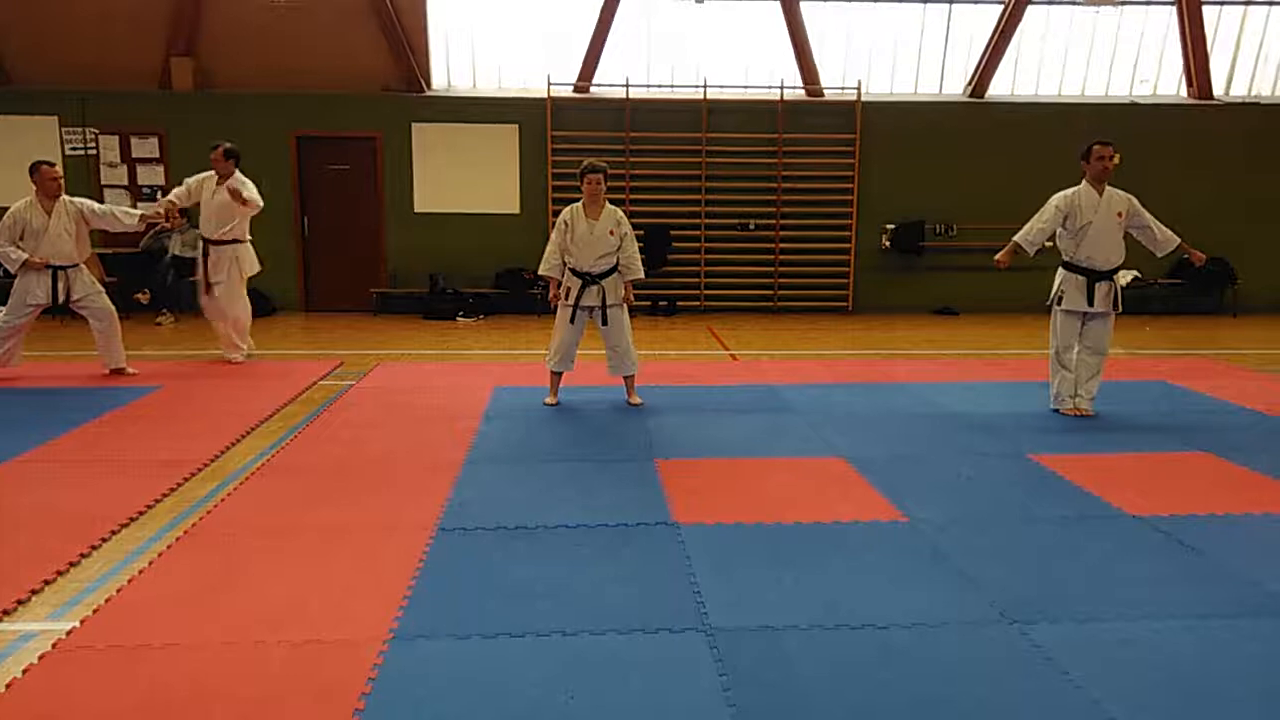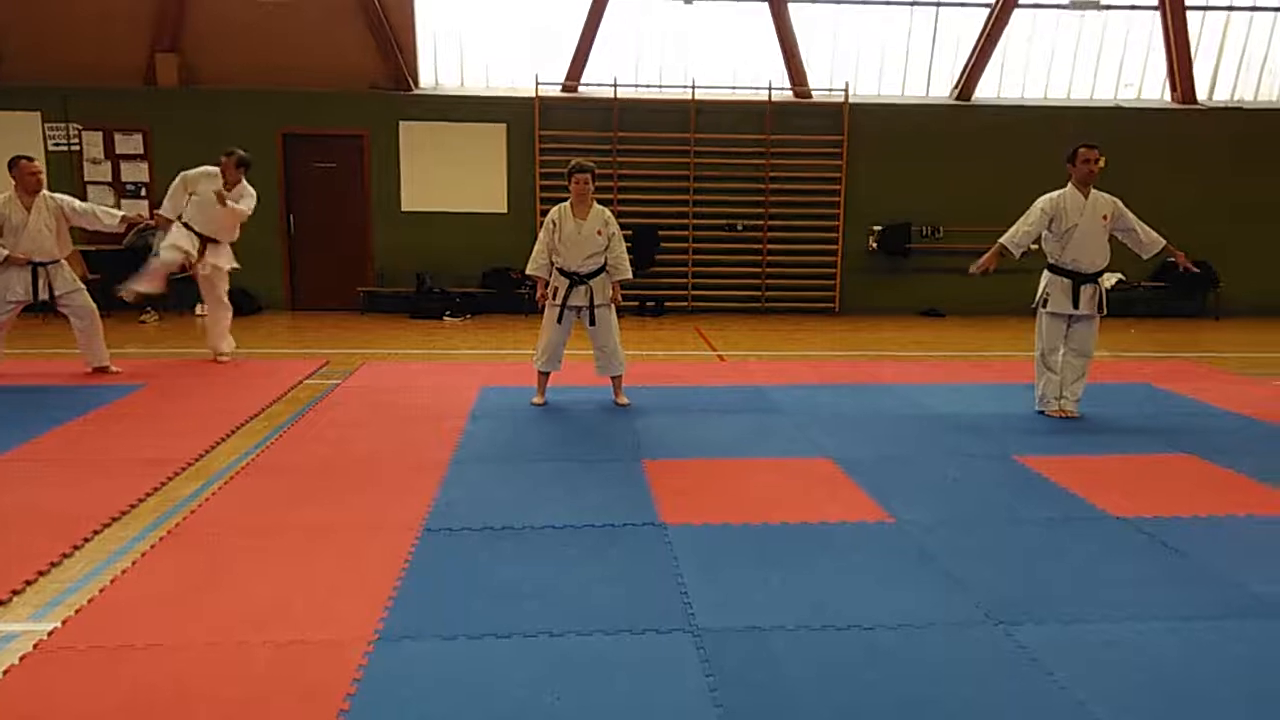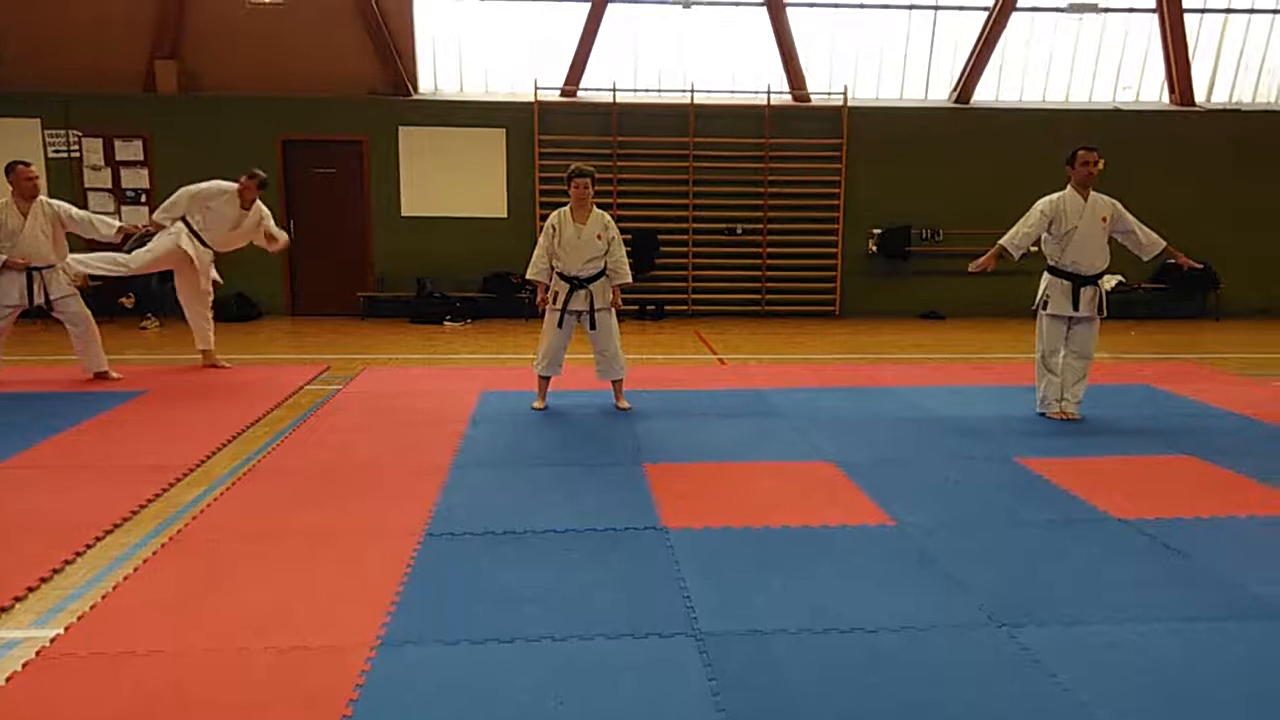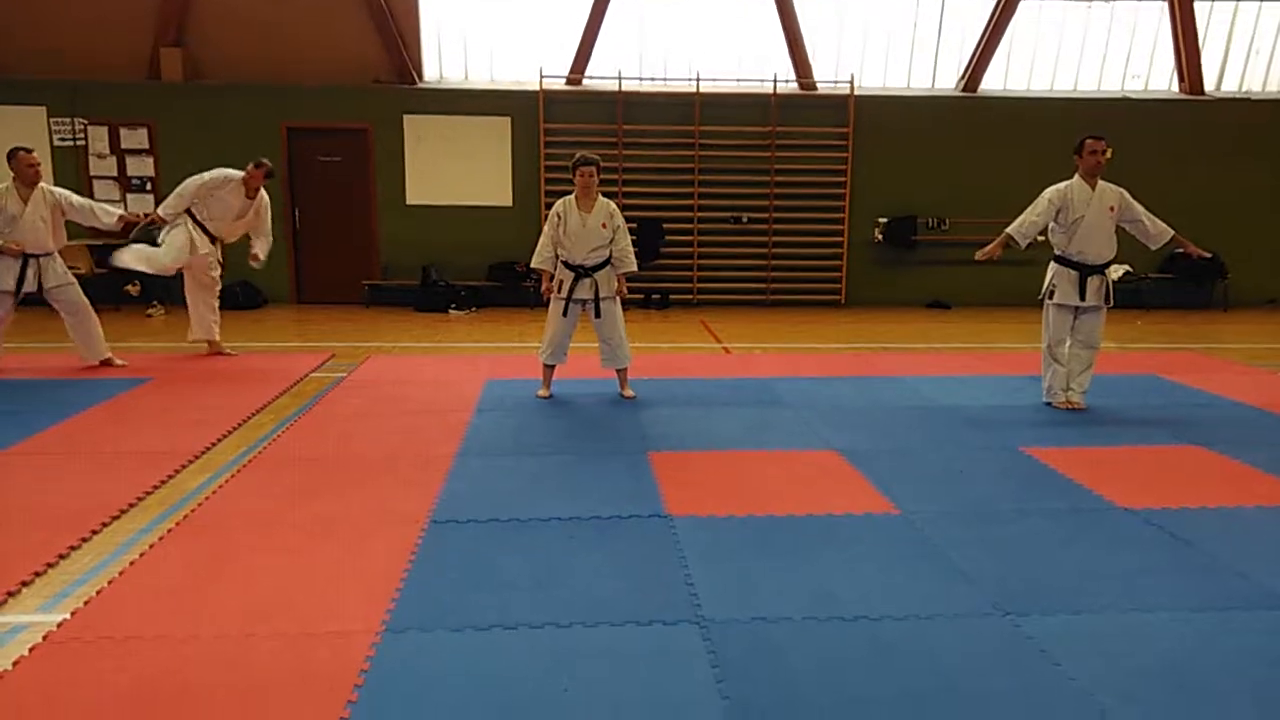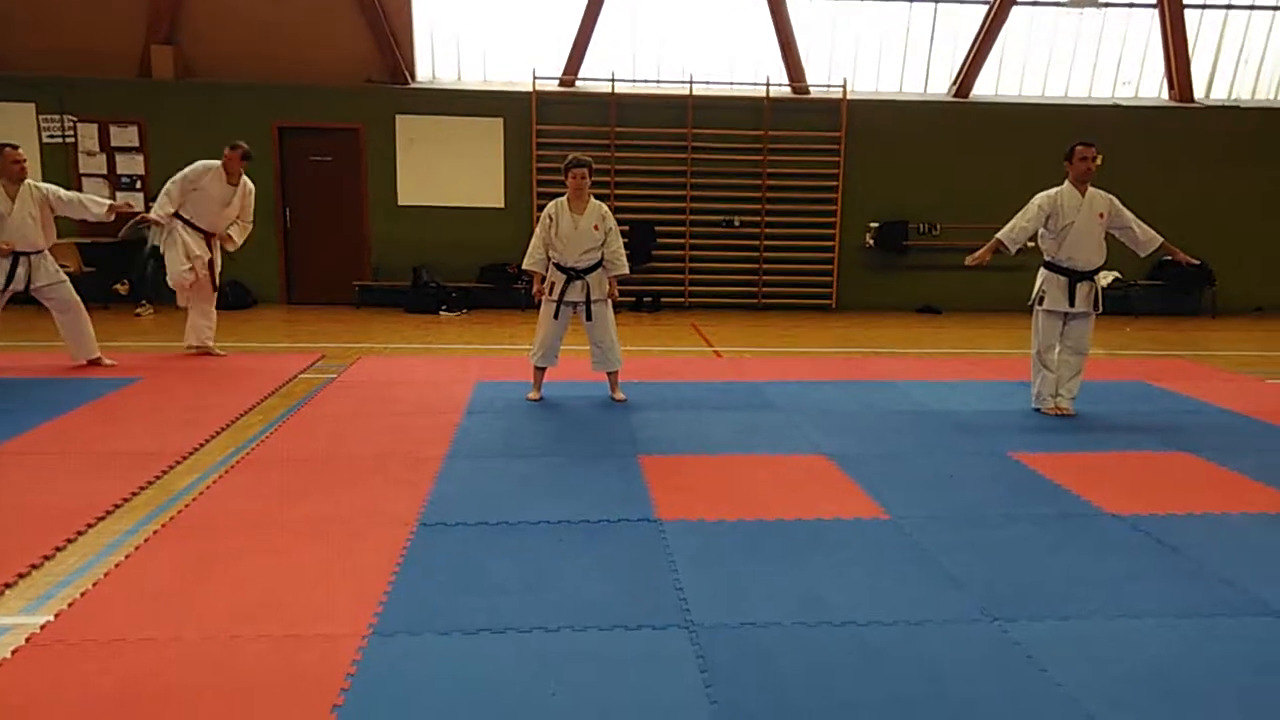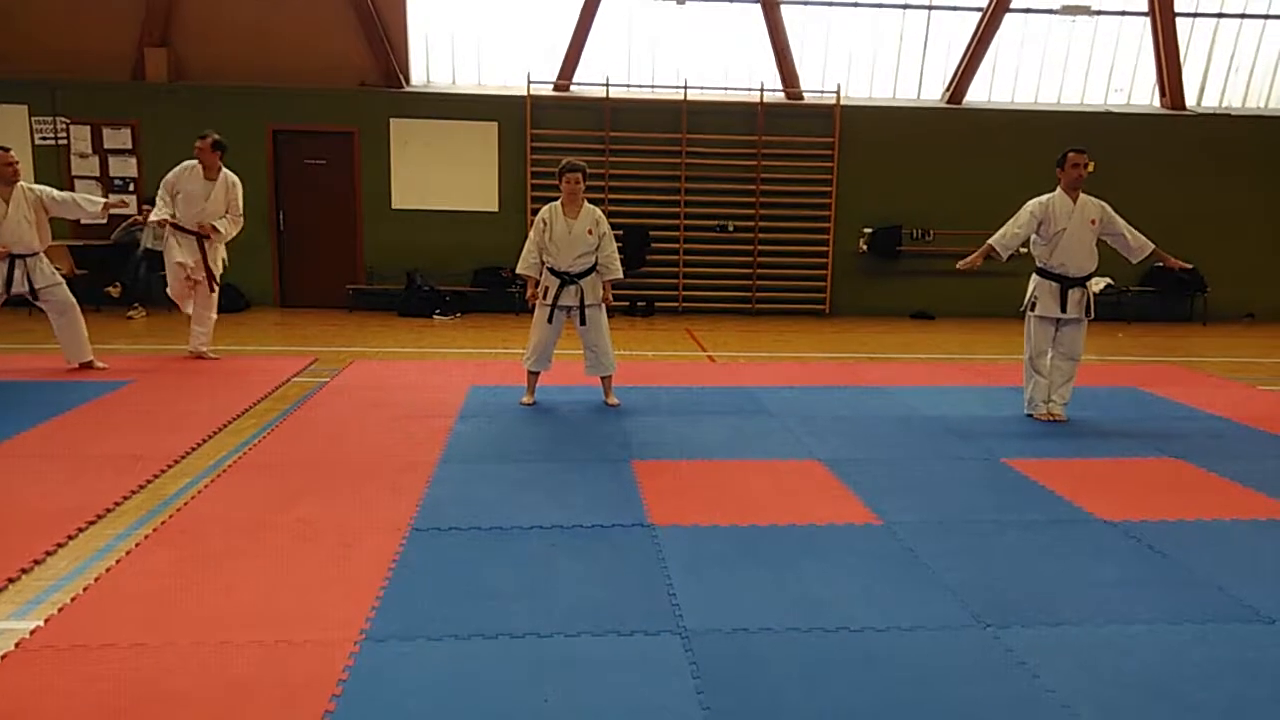
dt=0.2s
person 1, frame 1
left shoulder: (1124, 202)
right shoulder: (1067, 200)
left elbow: (1153, 230)
right elbow: (1039, 226)
left wrist: (1190, 252)
right wrist: (1008, 251)
left hip: (1104, 285)
right hip: (1073, 282)
left knee: (1095, 347)
right knee: (1064, 345)
left ankle: (1083, 399)
right ankle: (1063, 399)
person 1, frame 2
left shoulder: (1110, 205)
right shoulder: (1053, 202)
left elbow: (1139, 232)
right elbow: (1025, 229)
left wrist: (1175, 255)
right wrist: (993, 254)
left hip: (1090, 288)
right hip: (1058, 285)
left knee: (1080, 350)
right knee: (1049, 347)
left ankle: (1068, 401)
right ankle: (1048, 401)
person 1, frame 3
left shoulder: (1109, 207)
right shoulder: (1052, 204)
left elbow: (1139, 234)
right elbow: (1024, 231)
left wrist: (1176, 255)
right wrist: (992, 255)
left hip: (1090, 290)
right hip: (1058, 286)
left knee: (1081, 352)
right knee: (1050, 349)
left ankle: (1069, 403)
right ankle: (1050, 403)
person 1, frame 4
left shoulder: (1116, 196)
right shoulder: (1060, 193)
left elbow: (1147, 223)
right elbow: (1030, 220)
left wrist: (1185, 244)
right wrist: (999, 243)
left hip: (1096, 279)
right hip: (1065, 276)
left knee: (1087, 341)
right knee: (1056, 339)
left ankle: (1075, 392)
right ankle: (1056, 393)
person 1, frame 5
left shoulder: (1106, 202)
right shoulder: (1050, 199)
left elbow: (1136, 230)
right elbow: (1021, 225)
left wrist: (1175, 253)
right wrist: (989, 249)
left hip: (1086, 286)
right hip: (1054, 282)
left knee: (1076, 347)
right knee: (1046, 345)
left ankle: (1064, 398)
right ankle: (1045, 398)
person 1, frame 6
left shoulder: (1098, 209)
right shoulder: (1042, 206)
left elbow: (1128, 236)
right elbow: (1013, 231)
left wrist: (1166, 259)
right wrist: (980, 254)
left hip: (1078, 292)
right hip: (1046, 288)
left knee: (1068, 353)
right knee: (1038, 351)
left ankle: (1056, 404)
right ankle: (1037, 404)
person 2, frame 1
left shoulder: (617, 217)
right shoulder: (568, 216)
left elbow: (628, 254)
right elbow: (556, 252)
left wrist: (629, 288)
right wrist: (553, 286)
left hip: (609, 287)
right hip: (575, 286)
left knee: (621, 341)
right knee: (563, 341)
left ankle: (631, 392)
right ankle: (553, 392)
person 2, frame 2
left shoulder: (605, 217)
right shoulder: (556, 215)
left elbow: (616, 254)
right elbow: (543, 252)
left wrist: (616, 288)
right wrist: (541, 286)
left hip: (596, 287)
right hip: (562, 286)
left knee: (608, 342)
right knee: (550, 341)
left ankle: (618, 392)
right ankle: (541, 392)
person 2, frame 3
left shoulder: (604, 221)
right shoulder: (556, 220)
left elbow: (616, 258)
right elbow: (543, 256)
left wrist: (616, 293)
right wrist: (541, 291)
left hip: (597, 291)
right hip: (563, 290)
left knee: (609, 345)
right knee: (551, 345)
left ankle: (619, 396)
right ankle: (541, 396)
person 2, frame 4
left shoulder: (609, 210)
right shoulder: (561, 208)
left elbow: (621, 247)
right elbow: (548, 245)
left wrist: (622, 281)
right wrist: (546, 279)
left hip: (602, 280)
right hip: (567, 279)
left knee: (614, 334)
right knee: (555, 334)
left ankle: (624, 385)
right ankle: (546, 385)
person 2, frame 5
left shoulder: (602, 212)
right shoulder: (553, 210)
left elbow: (613, 249)
right elbow: (540, 246)
left wrist: (613, 283)
right wrist: (537, 281)
left hip: (593, 282)
right hip: (559, 281)
left knee: (605, 337)
right knee: (546, 336)
left ankle: (614, 388)
right ankle: (536, 387)
person 2, frame 6
left shoulder: (596, 216)
right shoulder: (547, 214)
left elbow: (607, 253)
right elbow: (534, 250)
left wrist: (607, 288)
right wrist: (531, 285)
left hip: (587, 287)
right hip: (553, 285)
left knee: (598, 341)
right knee: (540, 340)
left ankle: (608, 392)
right ankle: (530, 391)
person 3, frame 1
left shoulder: (77, 207)
right shoulder: (20, 212)
left elbow: (108, 214)
left wrist: (142, 216)
right wrist: (24, 260)
left hip: (74, 276)
right hip: (37, 279)
left knee: (105, 314)
left ankle: (116, 364)
person 3, frame 2
left shoulder: (56, 202)
left elbow: (88, 212)
left wrist: (124, 217)
left hip: (55, 272)
left knee: (86, 312)
left ankle: (99, 362)
person 3, frame 3
left shoulder: (53, 208)
left elbow: (85, 220)
left wrist: (120, 228)
left hip: (50, 277)
left knee: (81, 319)
left ankle: (99, 368)
person 3, frame 4
left shoulder: (54, 195)
left elbow: (85, 208)
left wrist: (121, 216)
left hip: (48, 265)
left knee: (78, 307)
left ankle: (102, 355)
person 3, frame 5
left shoulder: (41, 192)
left elbow: (74, 201)
left wrist: (111, 206)
left hip: (38, 263)
left knee: (69, 304)
left ankle: (91, 355)
person 3, frame 6
left shoulder: (35, 194)
left elbow: (68, 201)
left wrist: (105, 204)
left hip: (34, 266)
left knee: (65, 306)
left ankle: (84, 358)
person 4, frame 1
left shoulder: (244, 185)
right shoulder: (207, 179)
left elbow: (255, 205)
right elbow: (187, 189)
left wrist: (242, 200)
right wrist: (171, 199)
left hip: (232, 253)
right hip: (211, 250)
left knee: (232, 304)
right knee: (210, 303)
left ankle: (238, 351)
right ankle: (238, 347)
person 4, frame 2
left shoulder: (248, 193)
right shoulder: (208, 175)
left elbow: (240, 214)
right elbow: (182, 182)
left wrist: (224, 204)
right wrist: (167, 212)
left hip: (215, 249)
right hip: (187, 234)
left knee: (218, 300)
right knee: (164, 262)
left ankle: (221, 349)
right ankle: (136, 289)
person 4, frame 3
left shoulder: (261, 215)
right shoulder: (222, 190)
left elbow: (273, 241)
right elbow: (188, 195)
left wrist: (277, 238)
right wrist: (162, 217)
left hip: (202, 255)
right hip: (183, 237)
left knee: (200, 304)
right knee: (137, 261)
left ankle: (209, 355)
right ankle: (77, 264)
person 4, frame 4
left shoulder: (263, 202)
right shoulder: (226, 178)
left elbow: (262, 234)
right elbow: (193, 185)
left wrist: (257, 254)
right wrist: (165, 211)
left hip: (210, 242)
right hip: (190, 227)
left knee: (208, 292)
right knee: (165, 263)
left ankle: (213, 342)
right ankle: (128, 257)
person 4, frame 5
left shoulder: (248, 188)
right shoulder: (205, 169)
left elbow: (245, 222)
right elbow: (175, 186)
left wrist: (230, 236)
right wrist: (159, 214)
left hip: (209, 241)
right hip: (183, 230)
left knee: (206, 294)
right knee: (181, 278)
left ankle: (203, 343)
person 4, frame 6
left shoulder: (231, 182)
right shoulder: (185, 170)
left elbow: (235, 218)
right elbow: (165, 191)
left wrist: (215, 228)
right wrist: (162, 214)
left hip: (208, 245)
right hip: (180, 239)
left knee: (207, 299)
right knee: (179, 289)
left ankle: (199, 346)
